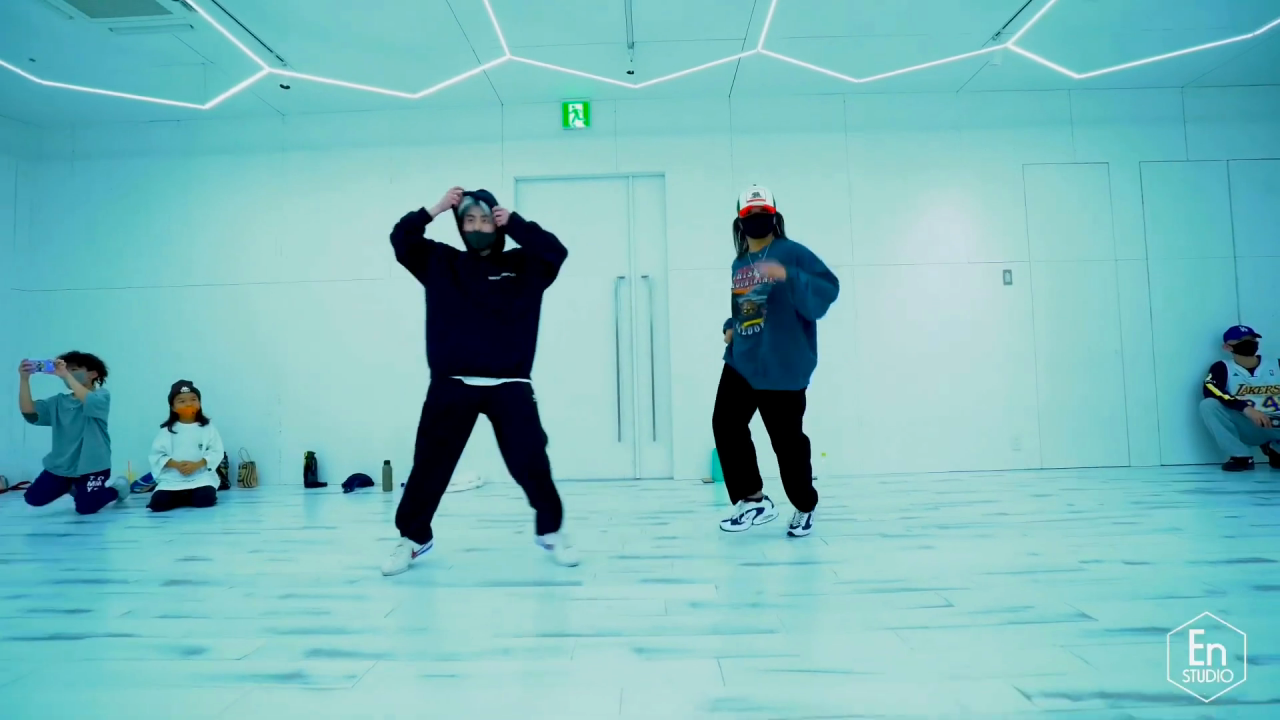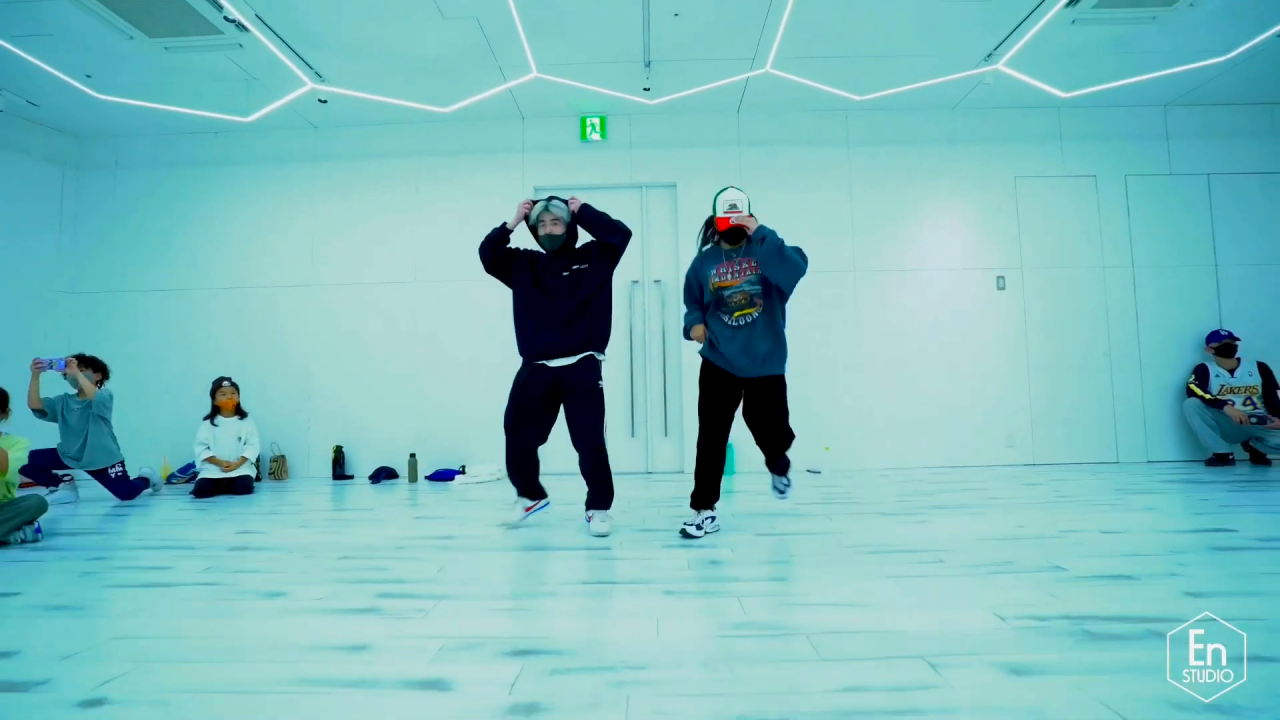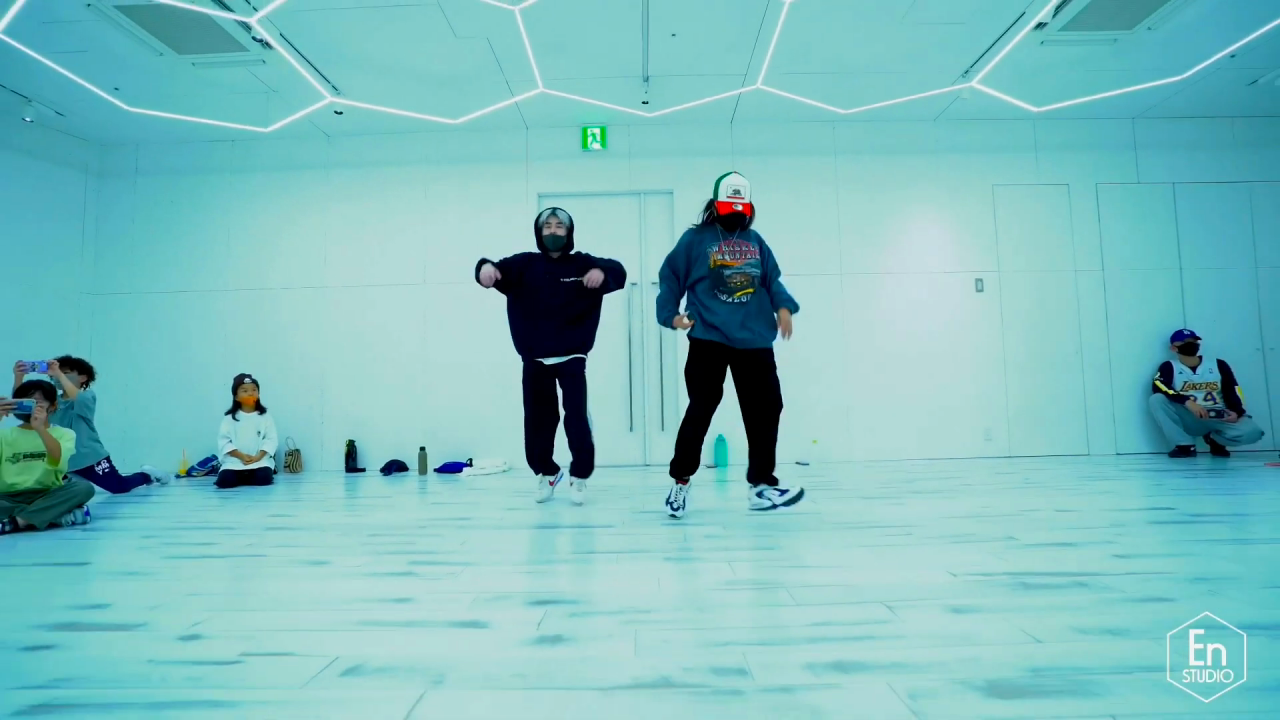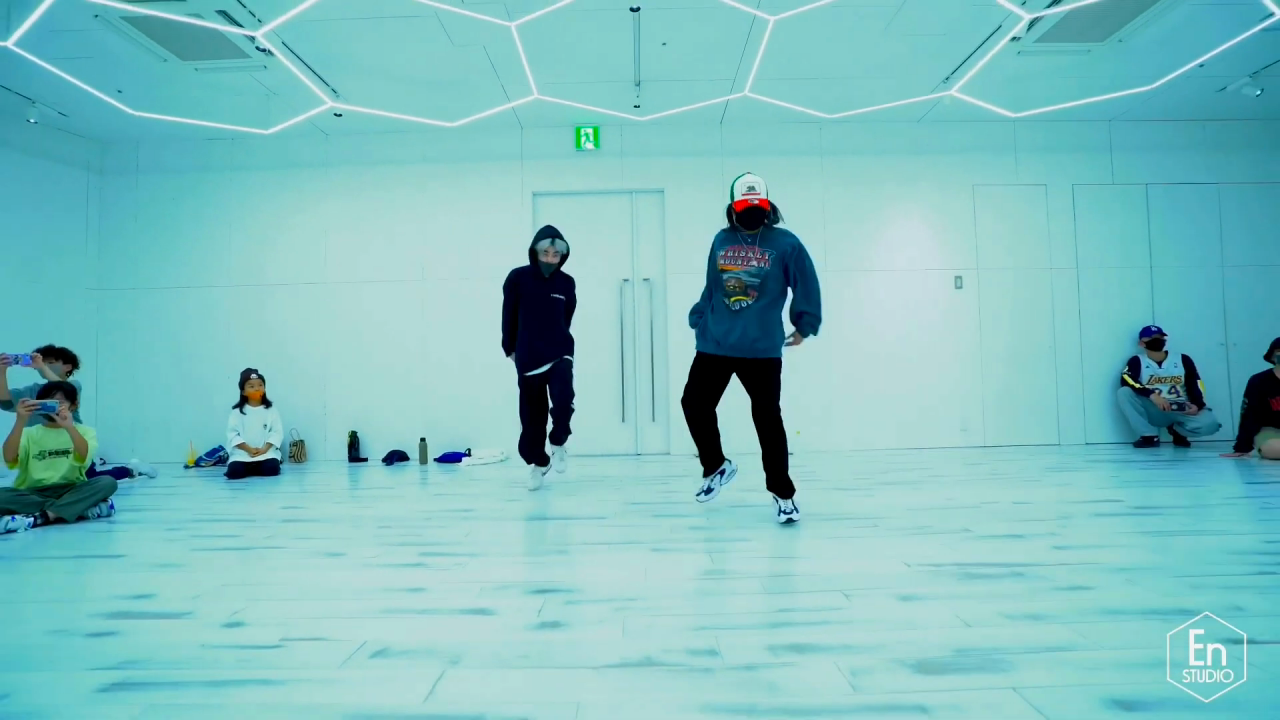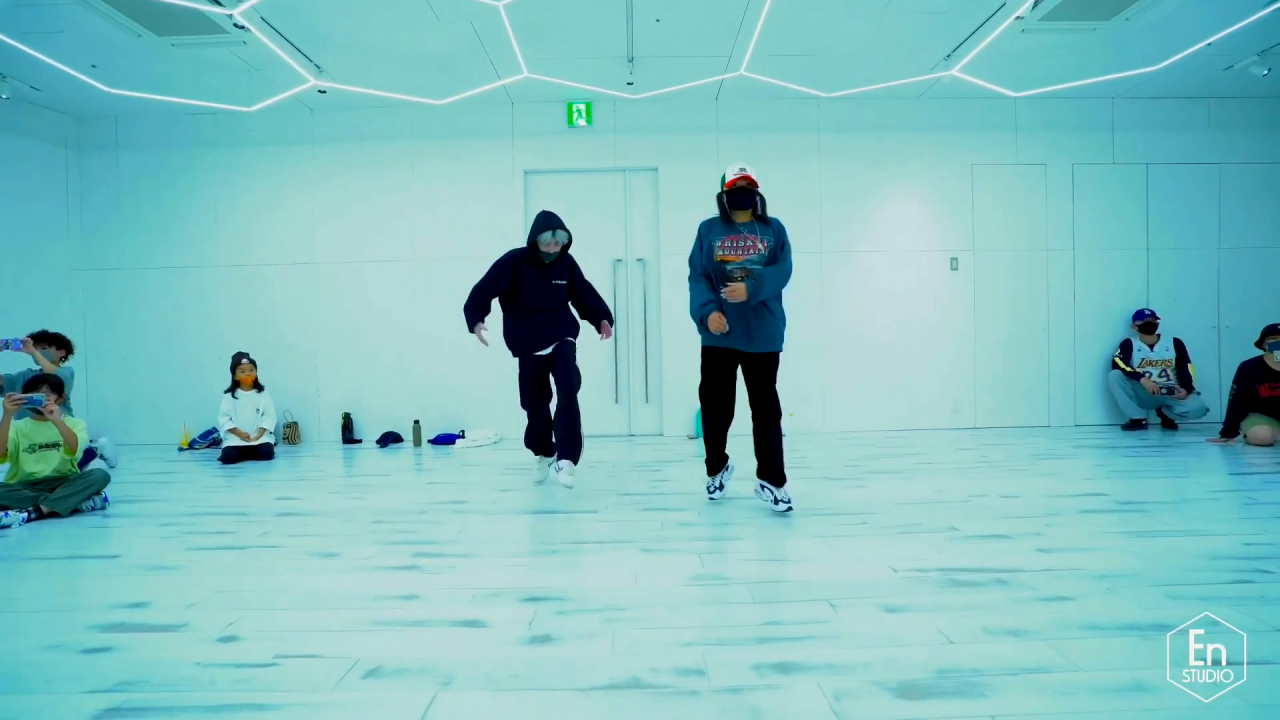
dt=0.4s
person 1, frame 1
left shoulder: (791, 253)
right shoulder: (740, 264)
left elbow: (826, 289)
left wrist: (787, 277)
right wrist: (732, 326)
left hip: (783, 367)
right hip: (740, 363)
left knee: (786, 439)
right knee: (726, 425)
left ankle: (805, 506)
right ankle: (753, 499)
person 1, frame 2
left shoulder: (764, 248)
right shoulder: (704, 261)
left elbow: (792, 273)
right elbow: (693, 303)
left wrist: (760, 232)
right wrist: (694, 325)
left hip: (765, 360)
right hip: (719, 361)
left knee: (773, 431)
right knee: (712, 434)
left ankle: (778, 466)
right ankle: (704, 511)
person 1, frame 3
left shoulder: (755, 241)
right shoulder: (696, 238)
left elbow: (771, 282)
right elbow: (671, 278)
left wrist: (784, 308)
right wrist: (671, 312)
left hip: (753, 339)
right hip: (707, 336)
left knee: (766, 406)
right knee: (703, 404)
left ankle: (763, 485)
right ankle: (681, 480)
person 1, frame 4
left shoulder: (783, 242)
right shoulder: (722, 241)
left elbow: (806, 283)
left wrist: (804, 325)
right wrist: (699, 319)
left hip: (760, 347)
right hip: (715, 344)
left knee: (767, 415)
right knee: (695, 402)
left ankle: (783, 495)
right ankle: (716, 467)
person 1, frame 5
left shoulder: (774, 230)
right shoulder: (709, 230)
left elbow: (781, 272)
right elbow: (697, 278)
left wrist: (750, 289)
right wrist: (707, 311)
left hip: (763, 335)
right hip: (720, 335)
left knee: (766, 408)
right knee: (716, 405)
left ankle: (772, 482)
right ankle: (717, 470)
person 2, frame 1
left shoulder: (521, 265)
right shoulder: (442, 263)
left elbow: (555, 254)
right elbow: (402, 240)
left wrist: (514, 222)
right wrist: (436, 210)
left hip: (508, 382)
right hip: (453, 383)
left knee: (530, 455)
right knee: (431, 458)
left ankle: (550, 529)
right ankle: (414, 536)
person 2, frame 2
left shoulder: (592, 257)
right shoulder: (524, 264)
left elbow: (620, 235)
right elbow: (488, 255)
left wrist: (582, 210)
right wrist: (514, 222)
left hip: (581, 363)
right hip: (537, 366)
left knee: (589, 436)
right knee: (518, 430)
left ankle: (598, 507)
right ankle: (530, 495)
person 2, frame 3
left shoulder: (581, 264)
right shoulder: (526, 264)
left elbow: (617, 273)
right elbow: (501, 275)
left wrist: (602, 272)
right wrist: (486, 269)
left hip: (571, 355)
right hip: (535, 358)
left knee: (576, 415)
right knee: (538, 417)
left ankle: (579, 476)
right ankle: (547, 473)
person 2, frame 4
left shoulder: (566, 282)
right shoulder: (518, 278)
right elbow: (510, 316)
right wrist: (512, 348)
left hip: (559, 356)
right hip: (529, 360)
left knee: (563, 403)
right knee: (533, 415)
left ankle: (558, 441)
right ankle: (537, 462)
person 2, frame 5
left shoulder: (566, 263)
right shoulder: (513, 261)
left elbow: (583, 293)
right elbow: (483, 291)
left wrist: (602, 317)
right wrist: (476, 320)
left hip: (562, 340)
right hip: (528, 345)
left knee: (568, 389)
right knee: (534, 402)
left ankle: (566, 459)
right ankle: (544, 453)
